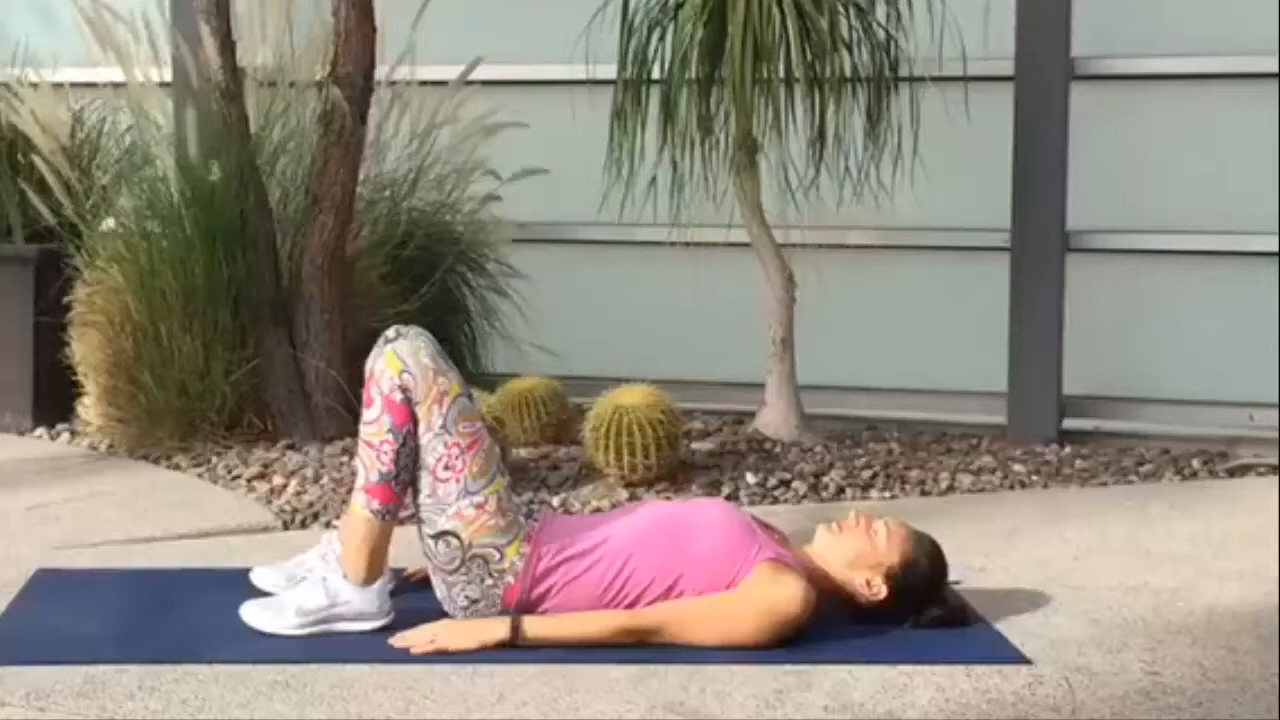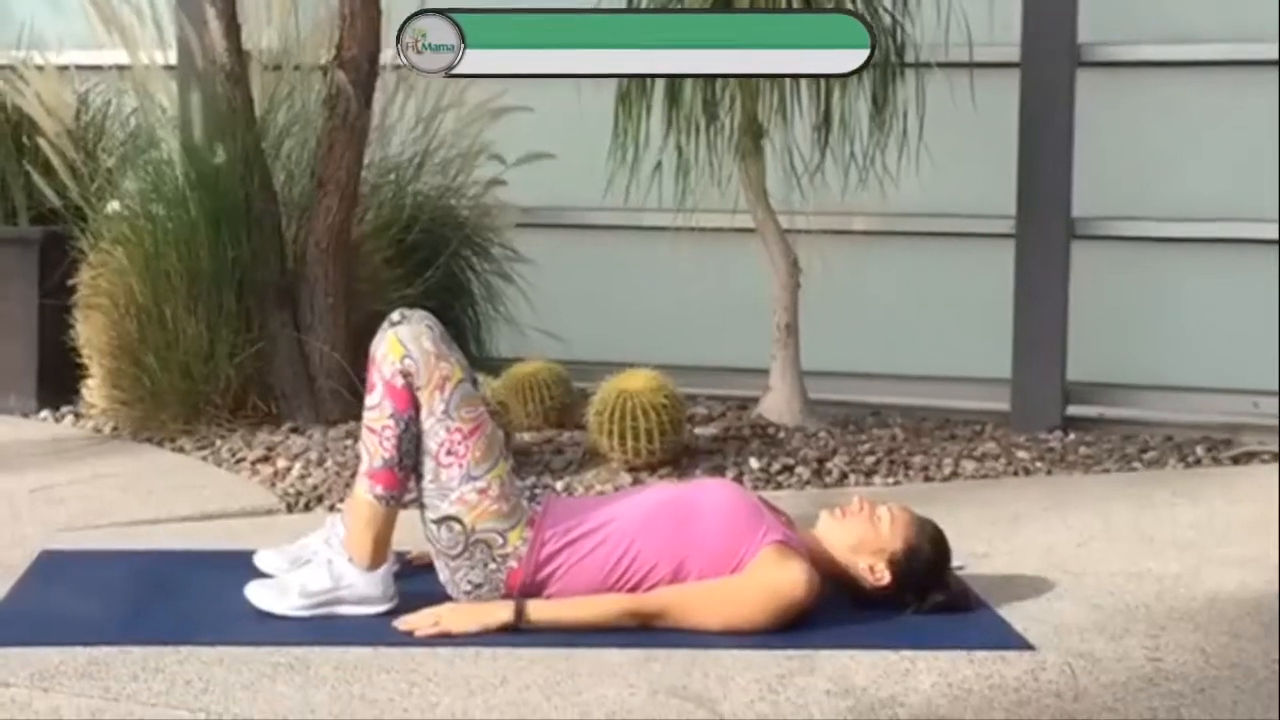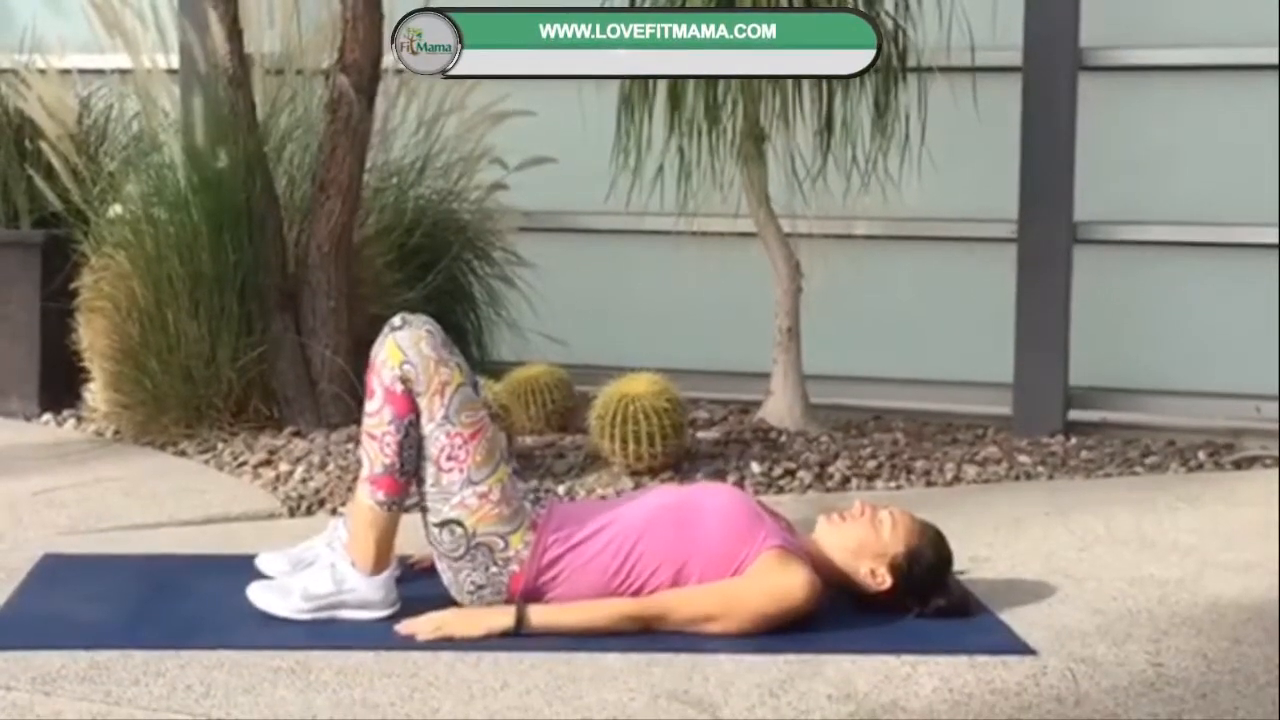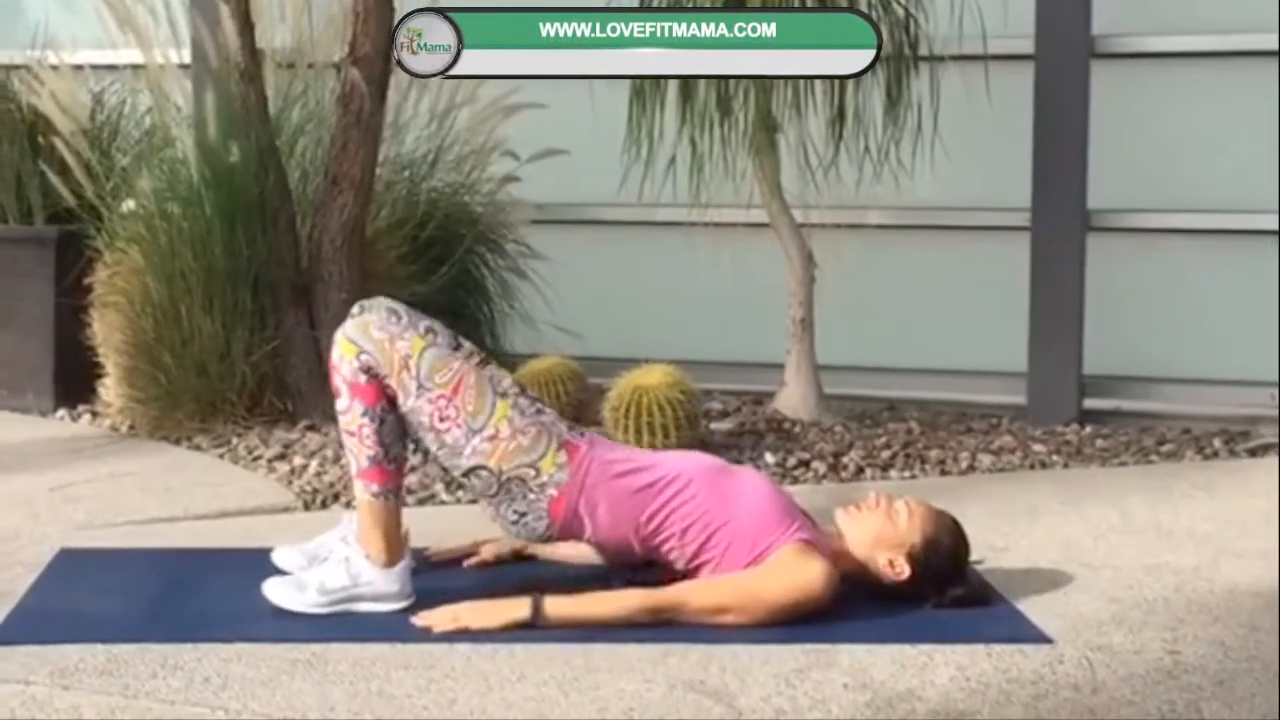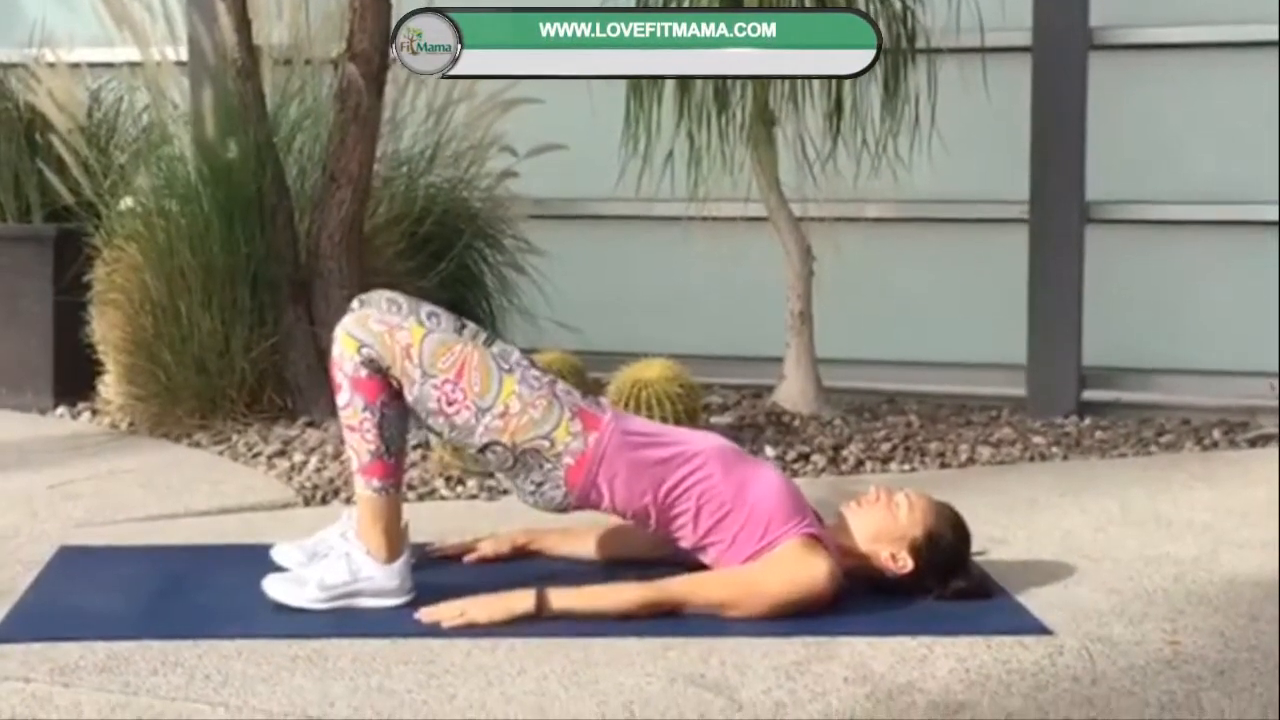
dt=1s
person 1, frame 1
left shoulder: (786, 597)
right shoulder: (775, 553)
left elbow: (641, 626)
left wrist: (496, 628)
left hip: (504, 579)
right hip: (530, 553)
left knee: (408, 360)
right knee: (406, 352)
left ankle: (352, 589)
right ankle: (348, 556)
person 1, frame 2
left shoulder: (789, 582)
right shoulder: (778, 538)
left elbow: (645, 610)
left wrist: (499, 614)
left hip: (505, 564)
right hip: (531, 535)
left knee: (410, 341)
right knee: (411, 341)
left ankle: (356, 573)
right ankle: (350, 539)
person 1, frame 3
left shoulder: (792, 585)
right shoulder: (779, 542)
left elbow: (646, 615)
left wrist: (499, 619)
left hip: (509, 567)
right hip: (534, 537)
left knee: (411, 344)
right knee: (413, 345)
left ankle: (359, 577)
right ankle: (352, 542)
person 1, frame 4
left shoulder: (809, 578)
right shoulder: (796, 541)
left elbow: (664, 605)
left wrist: (517, 609)
left hip: (553, 484)
right hip: (572, 477)
left knee: (368, 334)
right knee: (383, 330)
left ankle: (374, 569)
right ankle: (365, 538)
person 1, frame 5
left shoulder: (812, 572)
right shoulder: (802, 537)
left elbow: (663, 596)
right elbow: (660, 535)
left wrist: (524, 600)
right wrist: (525, 539)
left hip: (572, 452)
right hip: (588, 432)
left knee: (362, 335)
right knee: (378, 311)
left ankle: (376, 564)
right ankle: (366, 530)
